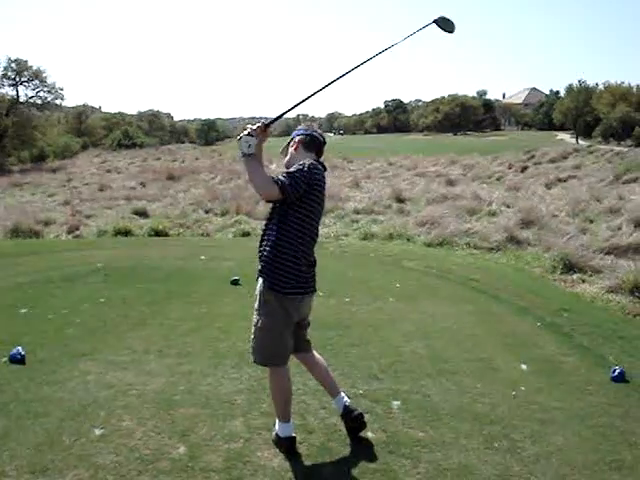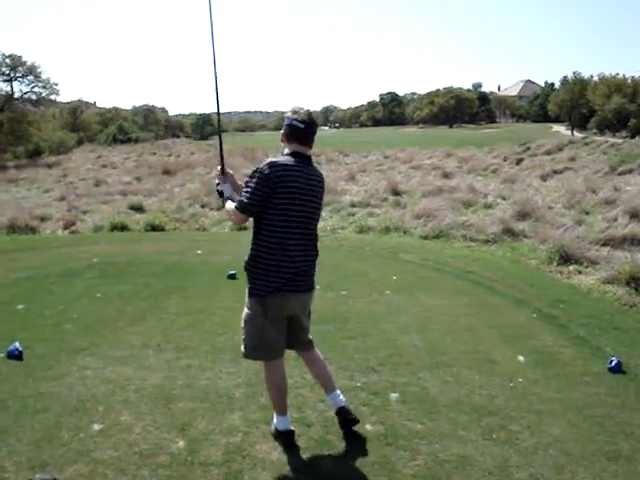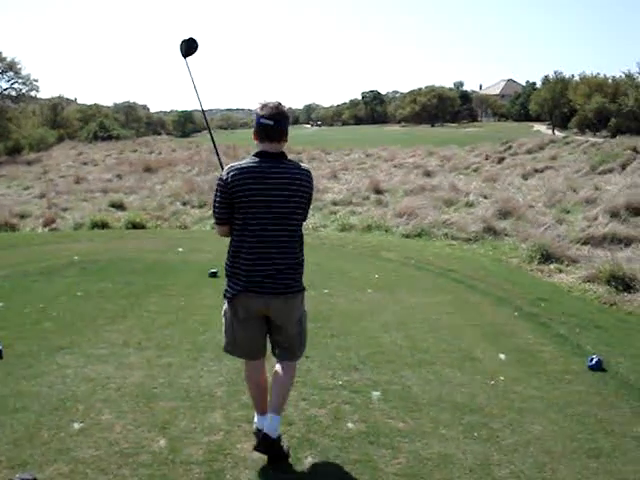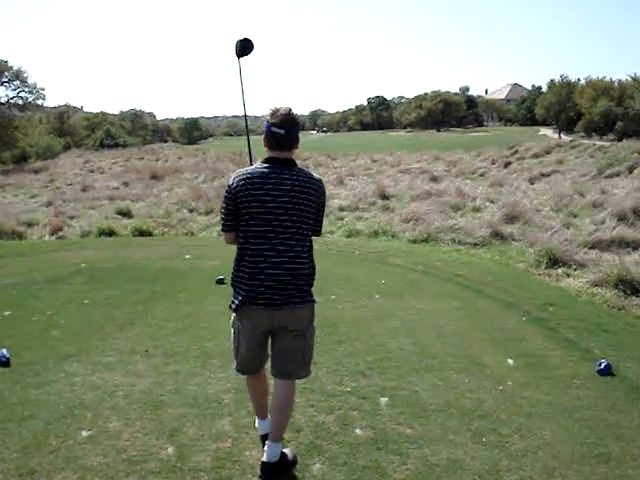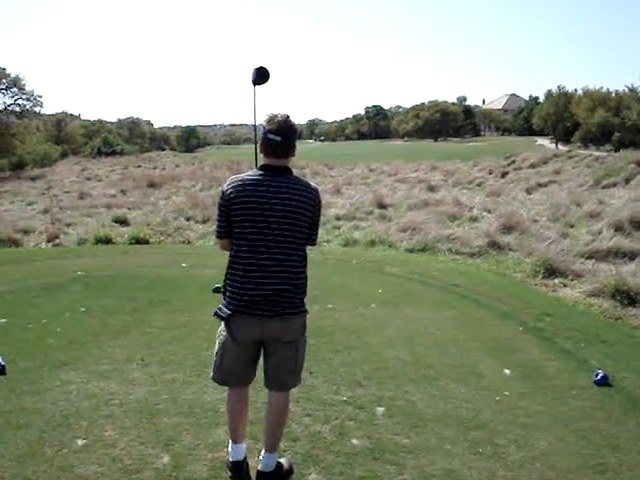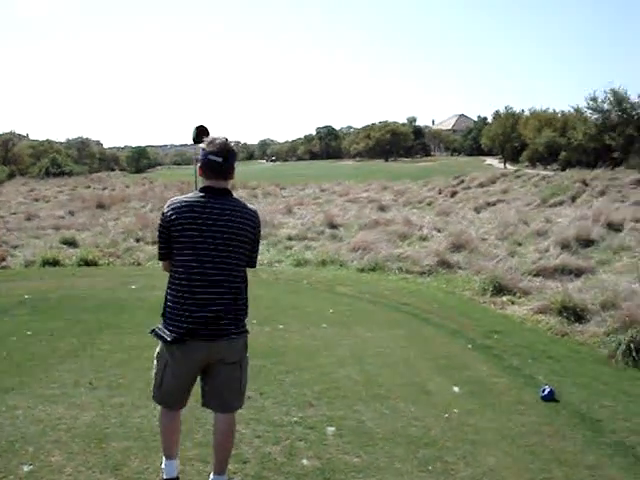
dt=0.4s
person 1, frame 1
left shoulder: (308, 169)
right shoulder: (310, 177)
left elbow: (268, 191)
right elbow: (270, 187)
left wrist: (250, 153)
right wrist: (256, 151)
left hip: (280, 284)
right hip: (300, 284)
left knee: (277, 362)
right knee: (302, 349)
left ankle: (285, 433)
right ankle: (347, 408)
person 1, frame 2
left shoulder: (273, 169)
right shoulder: (315, 177)
left elbow: (239, 217)
left wrist: (228, 195)
right wrist: (237, 186)
left hip: (268, 281)
right hip: (302, 282)
left knee: (272, 357)
right knee: (304, 345)
left ankle: (283, 426)
right ankle: (340, 406)
person 1, frame 3
left shoulder: (233, 174)
right shoulder: (303, 176)
left elbow: (223, 229)
left hip: (244, 283)
right hip: (288, 285)
left knee: (253, 358)
right knee: (288, 355)
left ankle: (262, 425)
right ankle: (272, 427)
person 1, frame 4
left shoulder: (240, 180)
right shoulder: (314, 185)
left elbow: (229, 236)
left hip: (250, 294)
right hip: (295, 297)
left knee: (253, 368)
right knee: (285, 377)
left ankle: (264, 426)
person 1, frame 5
left shoulder: (234, 187)
right shoulder: (309, 194)
left elbow: (224, 243)
right elbow: (307, 243)
left hip: (241, 304)
right hip: (287, 307)
left knee: (237, 384)
right knee: (279, 388)
person 1, frame 6
left shoulder: (174, 208)
right shoulder: (249, 217)
left elbow: (166, 264)
right elbow: (246, 265)
left hip: (182, 327)
right hip: (229, 329)
left knee: (171, 405)
right knee: (225, 410)
